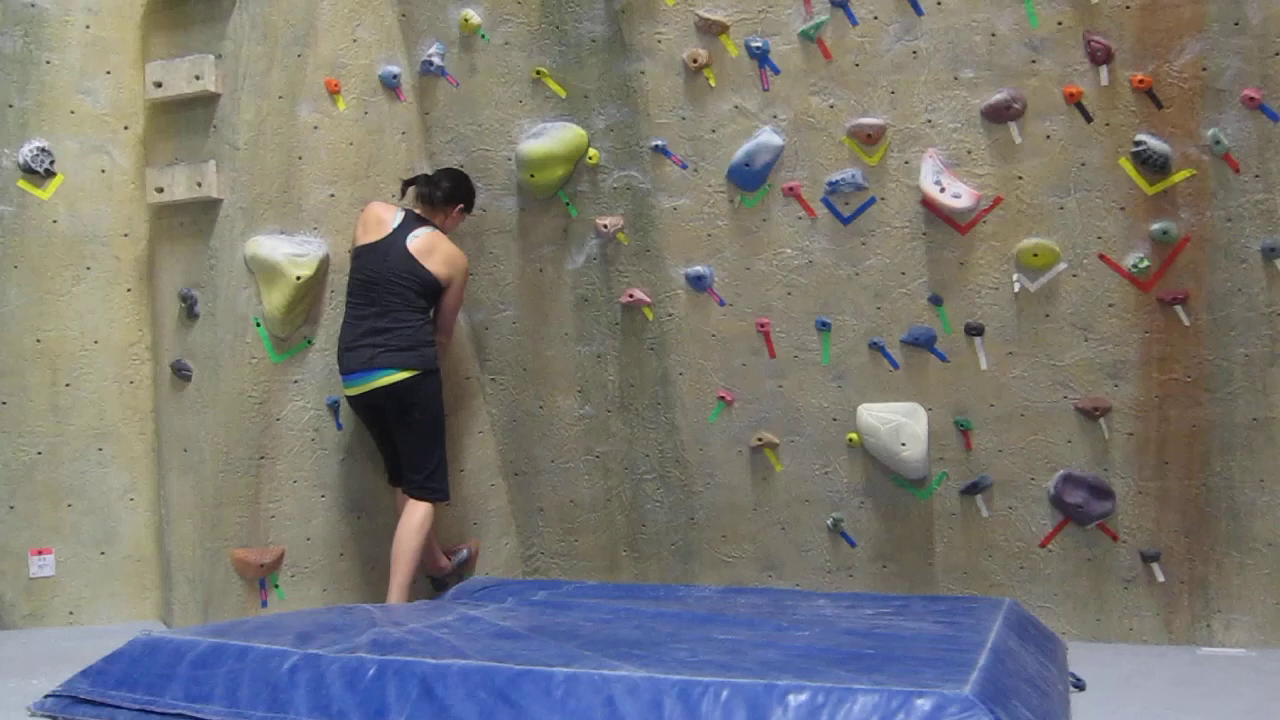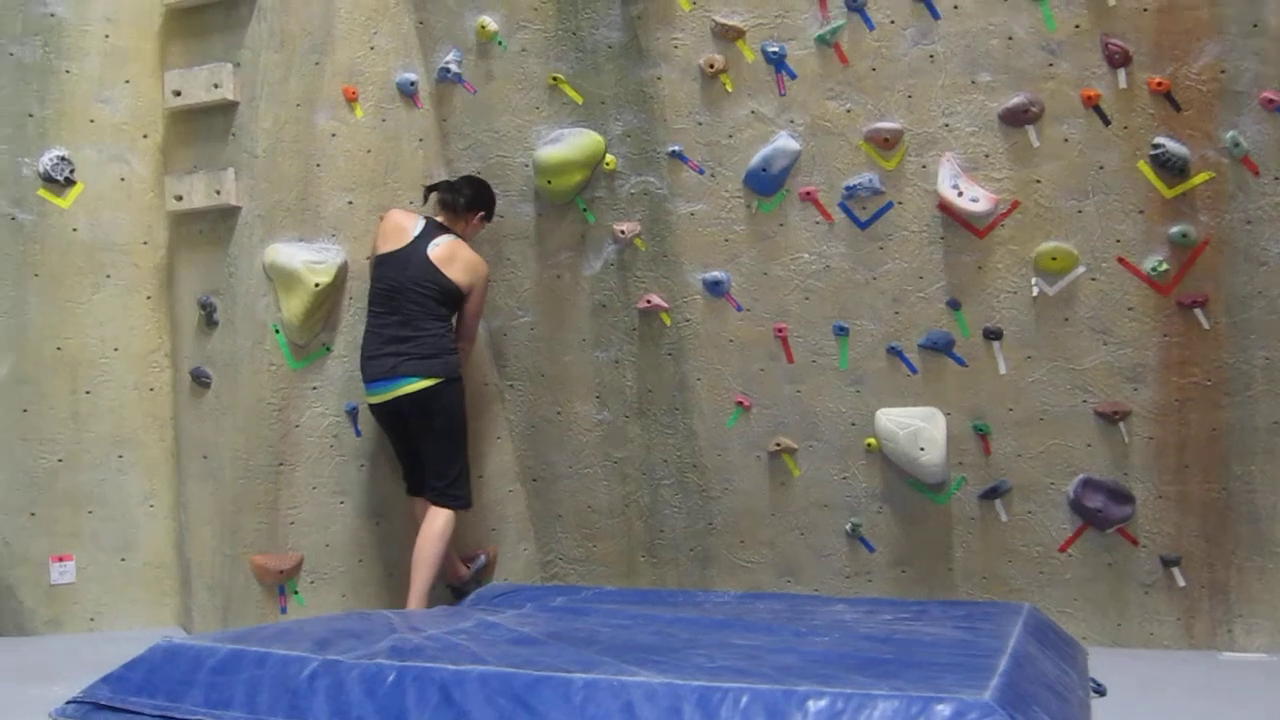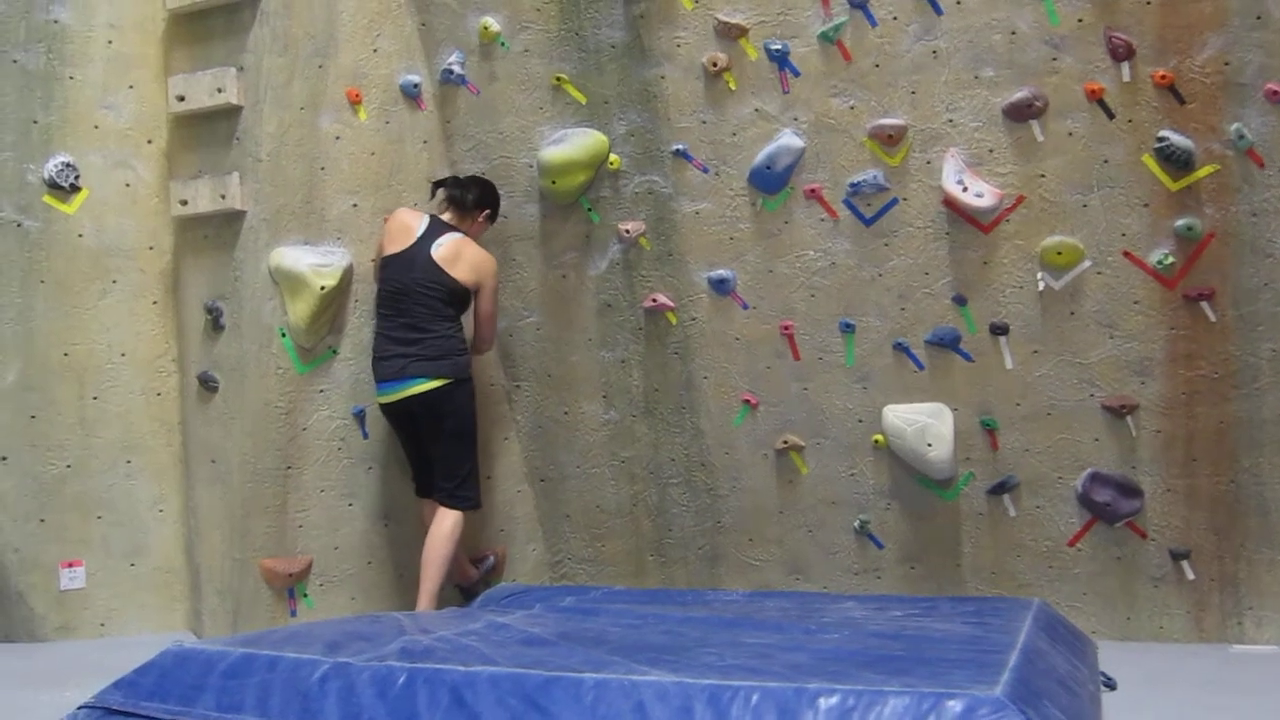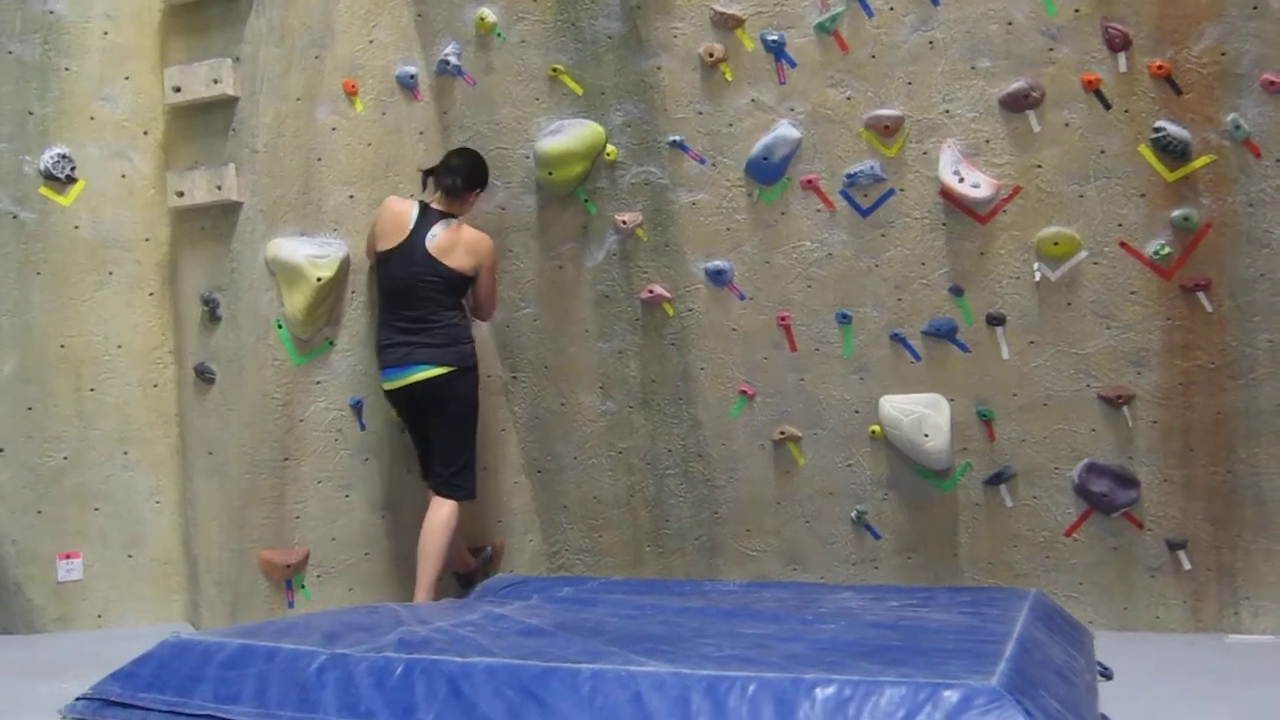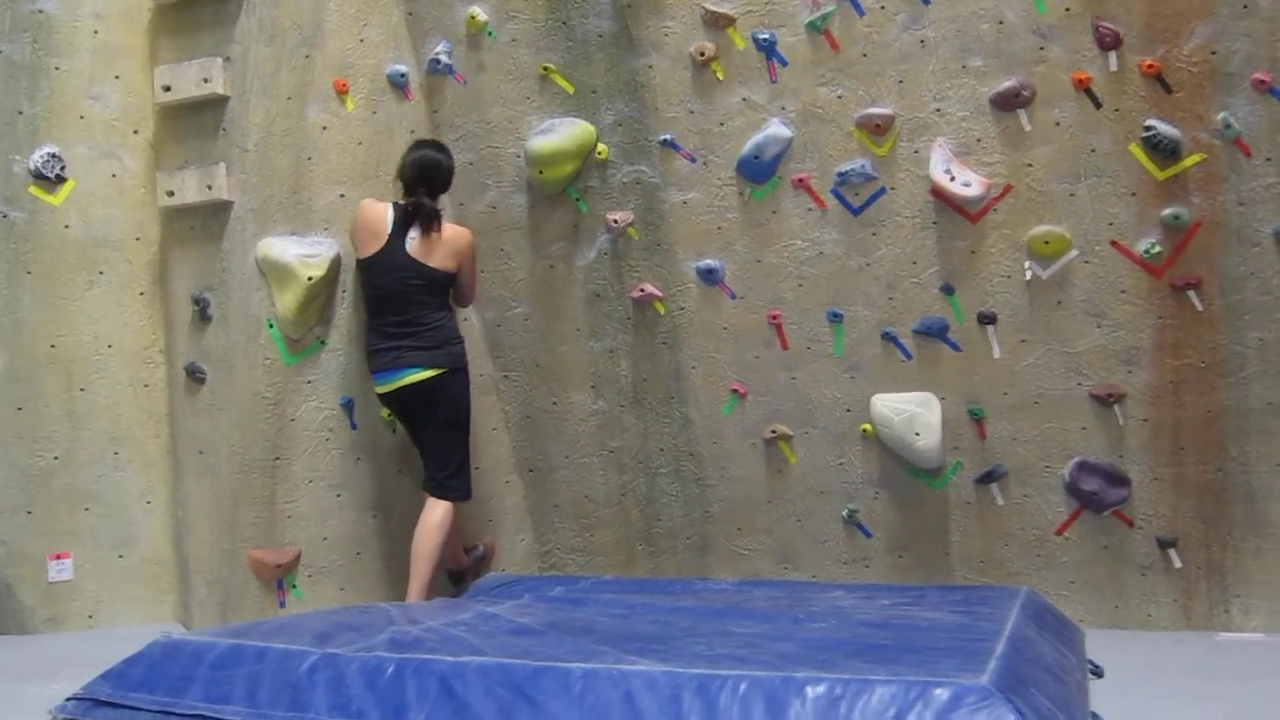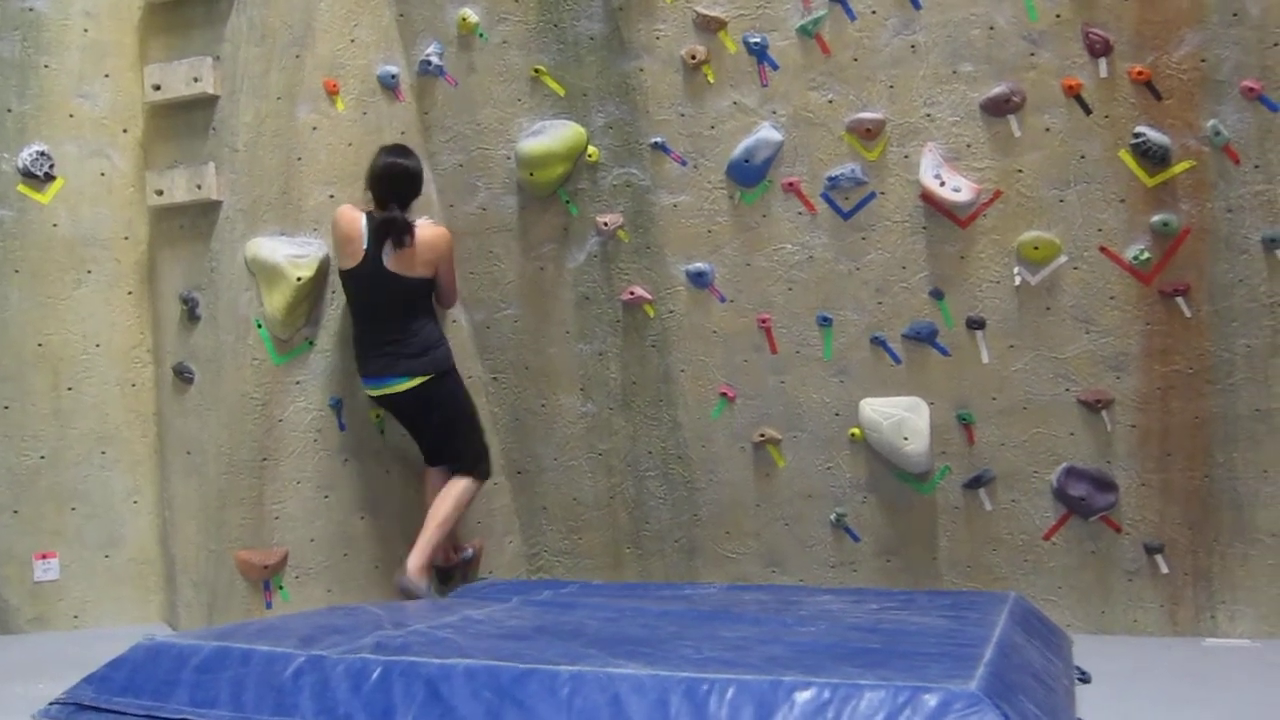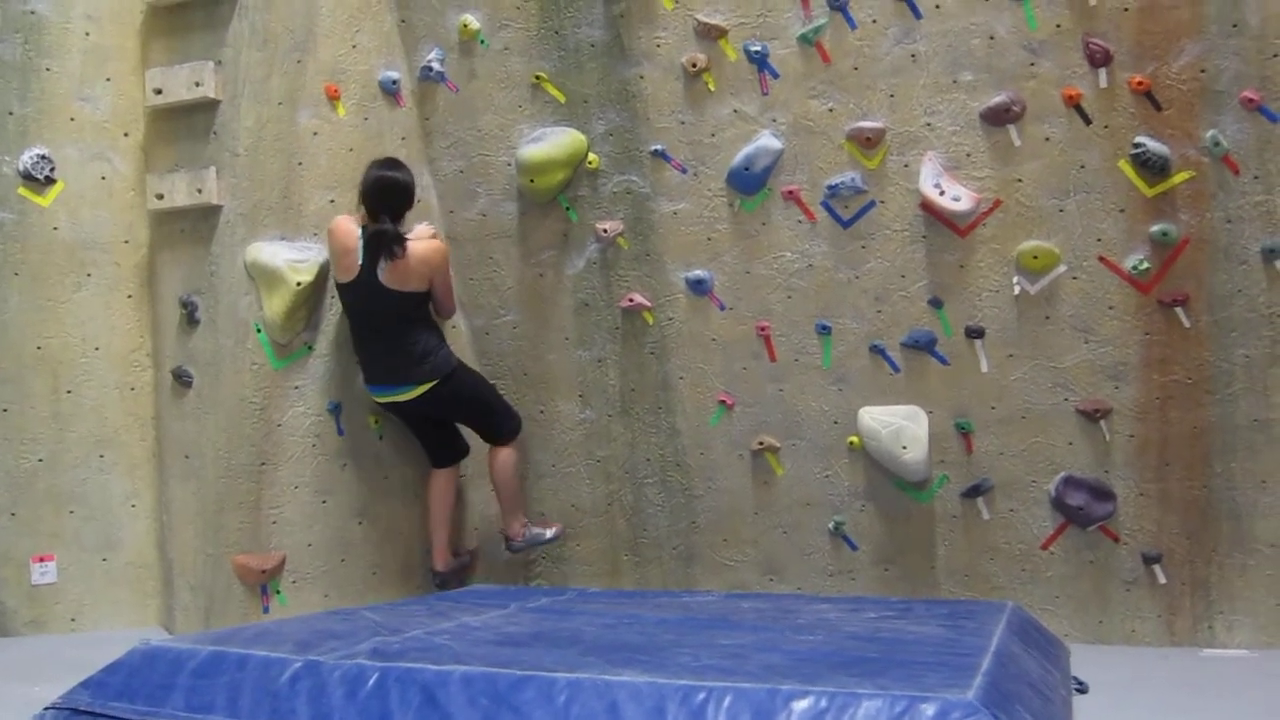
dt=0.4s
person 1, frame 1
left shoulder: (374, 213)
right shoulder: (453, 256)
right elbow: (442, 333)
left hip: (355, 374)
right hip: (409, 371)
left knee: (406, 478)
right knee: (423, 490)
left ankle: (439, 565)
right ankle: (395, 605)
person 1, frame 2
left shoulder: (394, 221)
right shoulder: (473, 264)
left hip: (378, 382)
right hip: (432, 379)
left knee: (423, 487)
right knee: (445, 497)
left ankle: (457, 573)
right ankle: (414, 611)
person 1, frame 3
left shoulder: (400, 221)
right shoulder: (481, 261)
right elbow: (484, 341)
left hip: (389, 383)
right hip: (443, 380)
left knee: (431, 489)
right knee: (453, 498)
left ankle: (466, 574)
right ankle: (423, 612)
person 1, frame 4
left shoulder: (391, 210)
right shoulder: (478, 244)
right elbow: (484, 312)
left hip: (394, 372)
right hip: (447, 368)
left knee: (437, 474)
right knee: (449, 486)
left ankle: (464, 563)
right ankle: (421, 606)
person 1, frame 5
left shoulder: (368, 214)
right shoulder: (458, 238)
left hip: (385, 374)
right hip: (438, 368)
left knee: (440, 470)
right knee: (444, 487)
left ankle: (457, 560)
right ankle: (413, 606)
person 1, frame 6
left shoulder: (344, 222)
right shoulder: (434, 238)
left hip: (374, 378)
right hip: (425, 370)
left knee: (440, 456)
right knee: (471, 467)
left ankle: (445, 557)
right ankle: (416, 568)
person 1, frame 7
left shoulder: (340, 234)
right shoulder: (429, 252)
right elbow: (446, 310)
left hip: (383, 387)
right hip: (433, 375)
left knee: (444, 455)
right knee: (505, 430)
left ankle: (443, 562)
right ankle: (515, 529)
